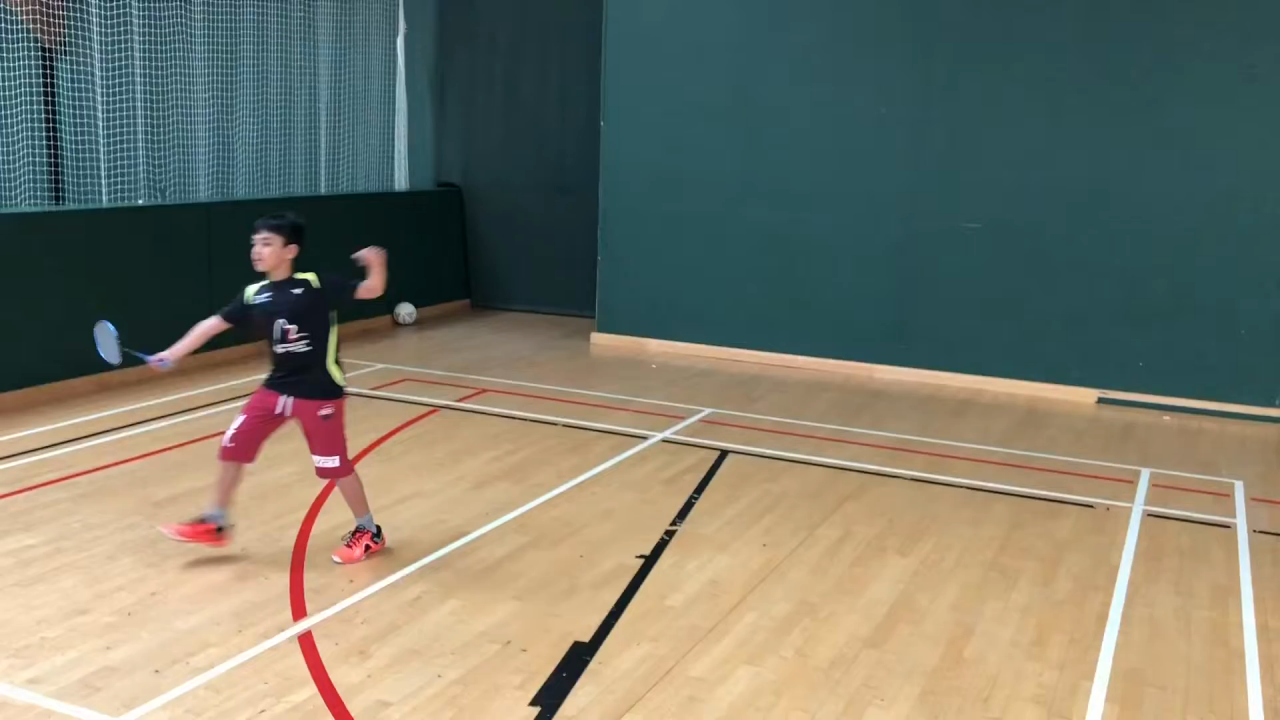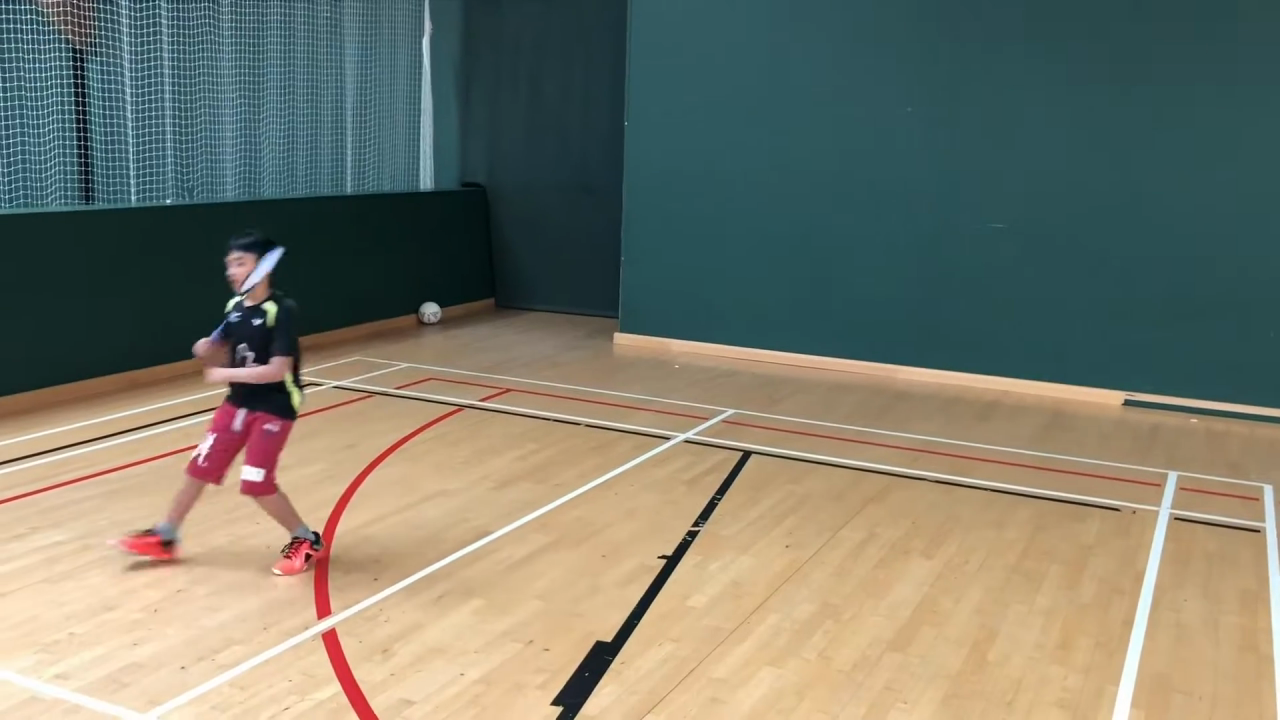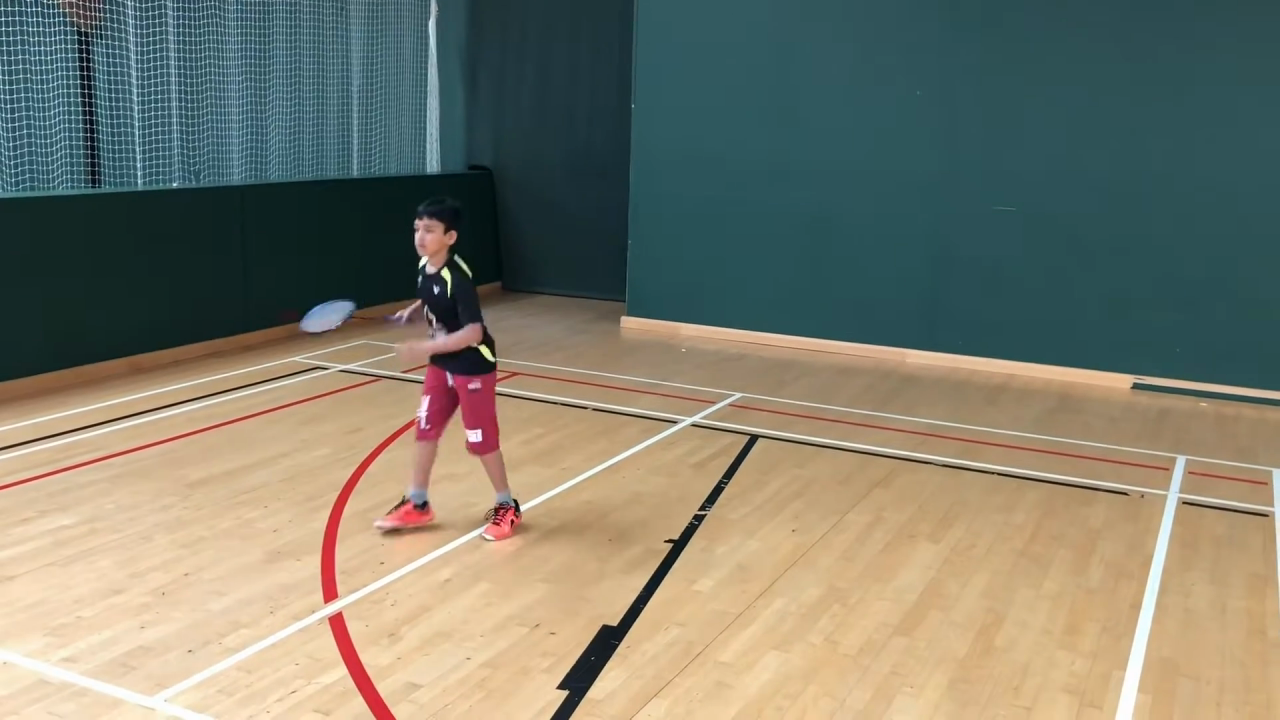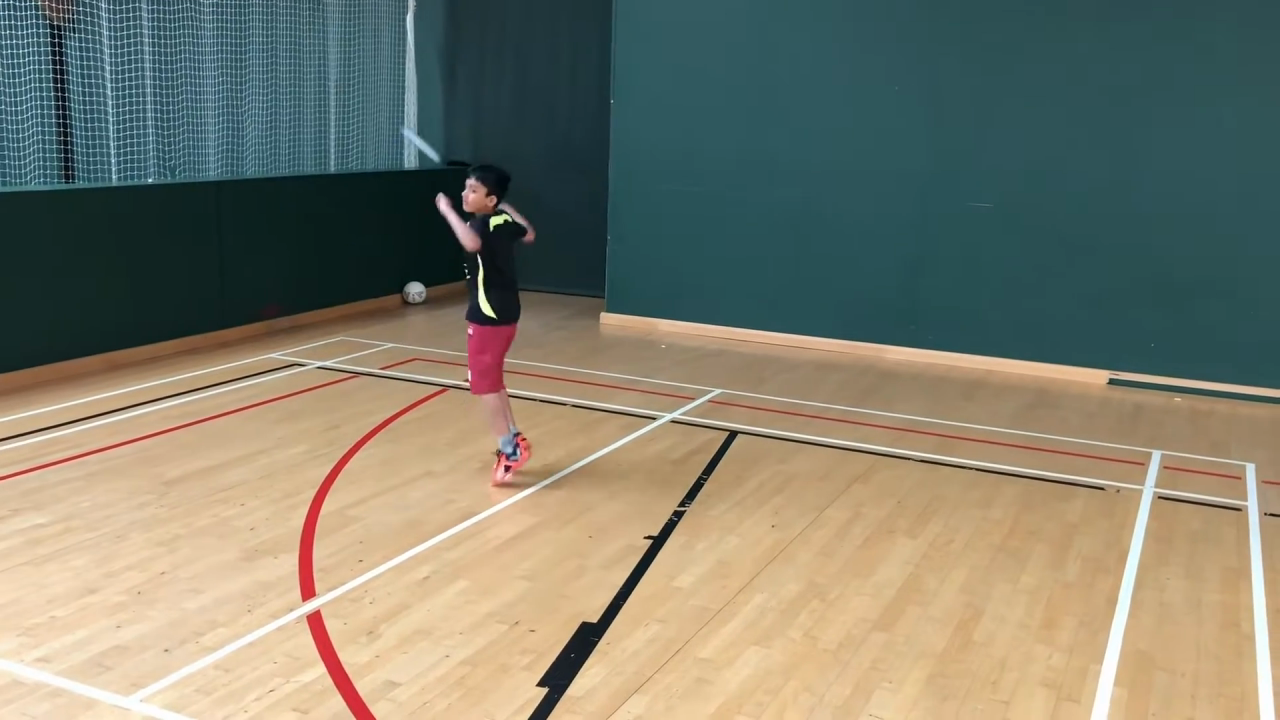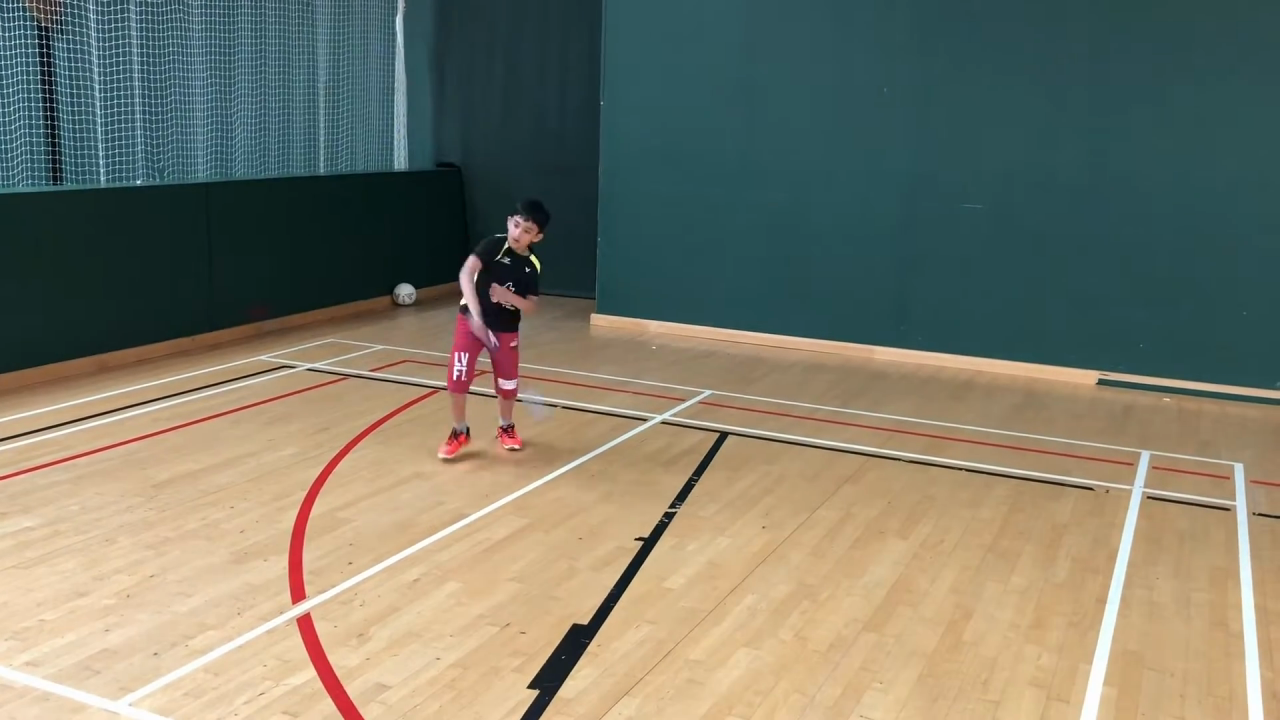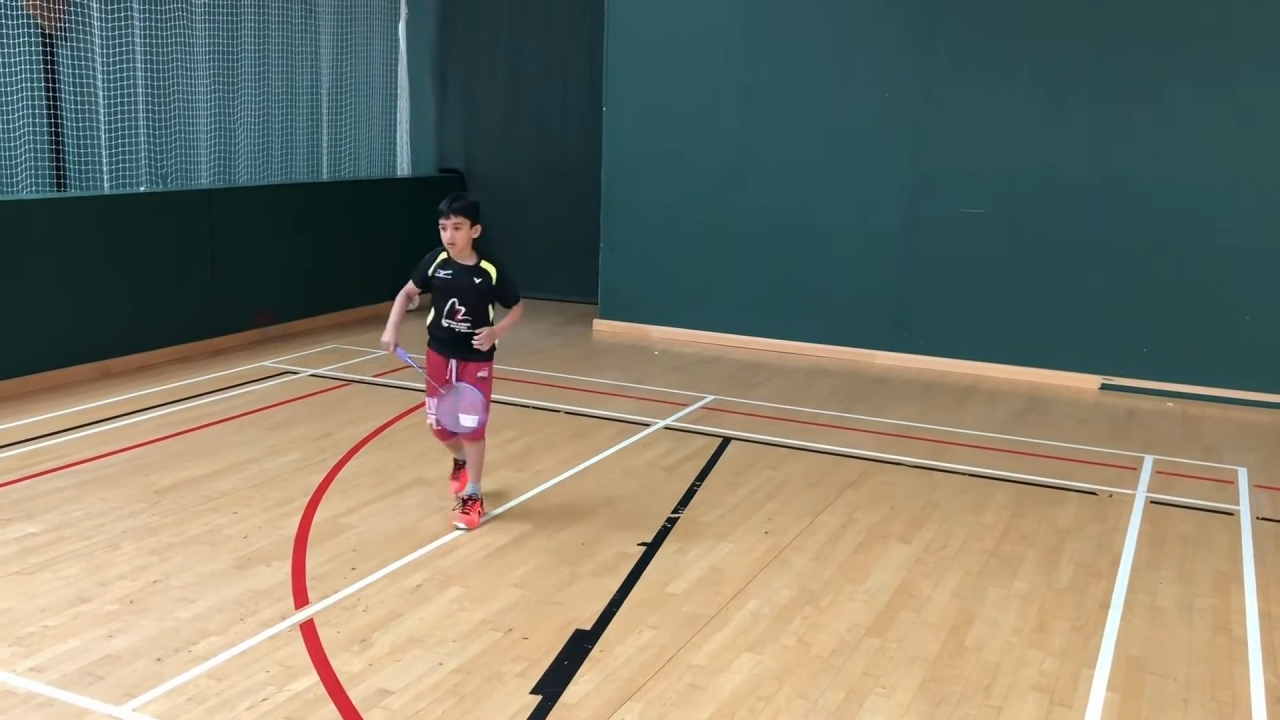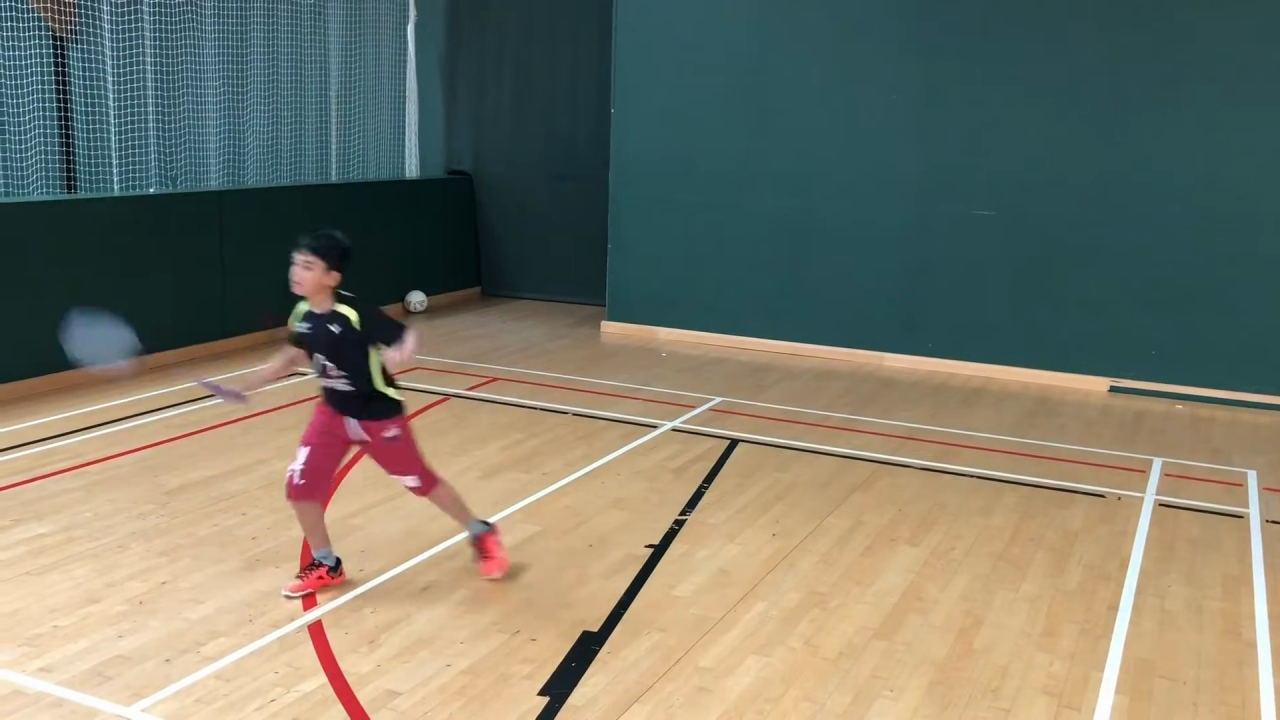
dt=0.7s
person 1, frame 1
left shoulder: (315, 285)
right shoulder: (253, 295)
left elbow: (372, 290)
right elbow: (213, 324)
left wrist: (376, 264)
right wrist: (174, 352)
left hip: (319, 391)
right hip: (278, 388)
left knee: (334, 465)
right knee: (233, 445)
left ankle: (367, 530)
right ankle: (215, 522)
person 1, frame 2
left shoulder: (282, 312)
right shoulder: (234, 308)
left elbow: (280, 370)
right elbow: (221, 349)
left wrist: (225, 374)
right wrist: (207, 347)
left hip: (274, 406)
right hip: (239, 402)
left knee: (257, 484)
right knee: (202, 466)
left ankle: (306, 540)
right ankle: (163, 537)
person 1, frame 3
left shoulder: (458, 279)
right shoulder: (427, 269)
left elbow: (473, 334)
left wrist: (424, 347)
right wrist: (415, 308)
left hip: (475, 365)
right hip: (441, 364)
left knee: (480, 438)
right knee: (427, 429)
left ankle: (506, 506)
right ankle: (416, 504)
person 1, frame 4
left shoulder: (482, 224)
right shoulder: (505, 221)
left elbow: (471, 243)
right elbow: (529, 233)
left wrist: (448, 211)
right wrist: (508, 208)
left hip: (488, 317)
right hip: (506, 314)
left knee: (484, 383)
right knee: (490, 378)
left ankle: (509, 450)
right ankle: (514, 437)
person 1, frame 5
left shoulder: (532, 265)
right shoulder: (494, 245)
left elbow: (530, 306)
right elbow: (467, 271)
left wrist: (510, 297)
right wrist: (474, 307)
left hip: (505, 328)
right hip: (472, 319)
left knee: (507, 386)
right knee: (457, 381)
left ankle: (505, 427)
right ankle: (459, 430)
person 1, frame 6
left shoulder: (490, 271)
right shoulder: (434, 262)
left elbow: (516, 307)
right elbow: (407, 293)
left wrist: (496, 332)
right wrist: (391, 328)
left hip: (476, 358)
right hip: (439, 354)
left knee: (472, 426)
right knee: (441, 425)
left ankle: (472, 496)
right ankle: (460, 460)
person 1, frame 7
left shoulder: (355, 314)
right shoulder: (302, 315)
left elbow: (409, 336)
right elbow: (292, 356)
left wrist: (402, 356)
right wrist: (247, 385)
left hip: (378, 413)
right hip: (335, 410)
left knee: (422, 481)
right knee: (299, 486)
left ankle: (481, 534)
right ankle: (326, 564)
